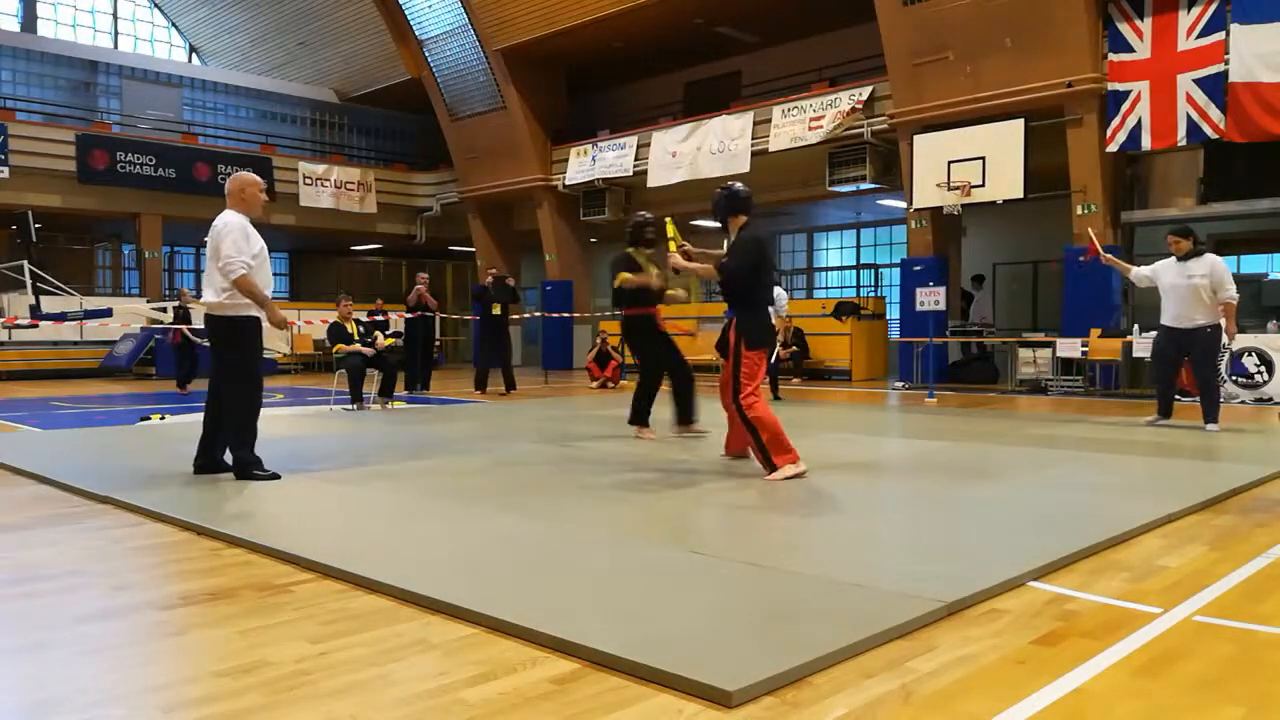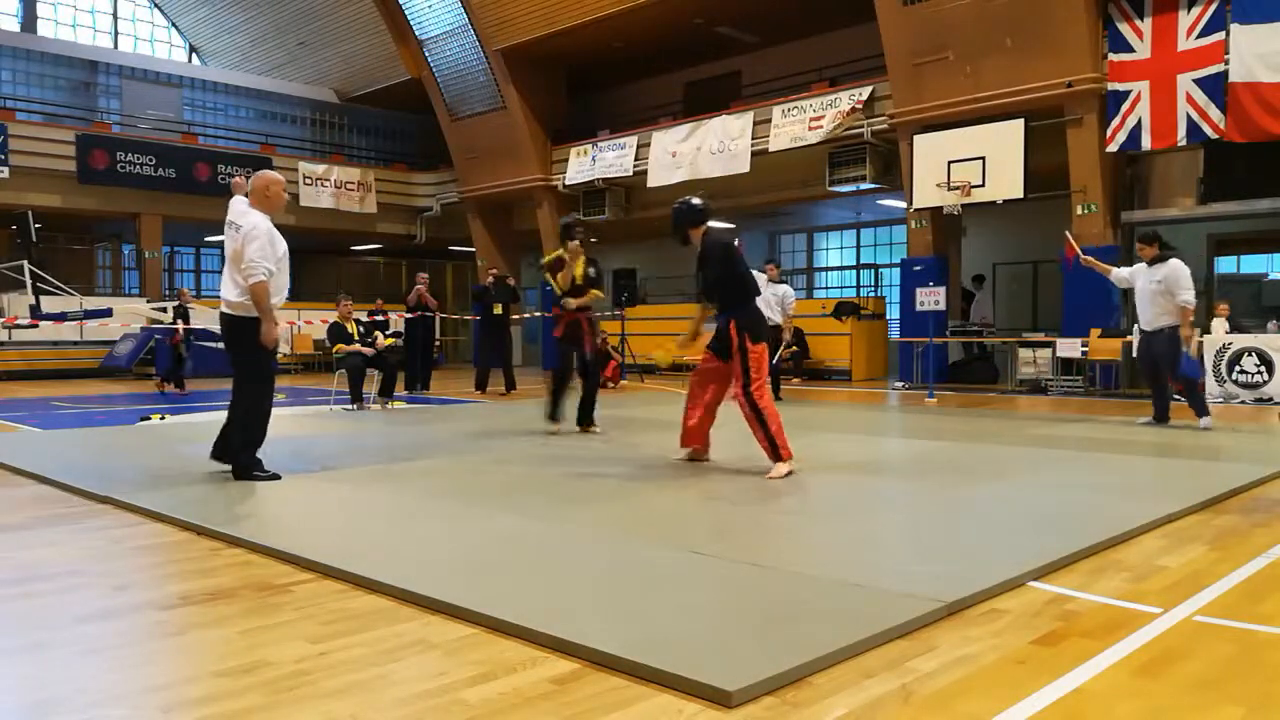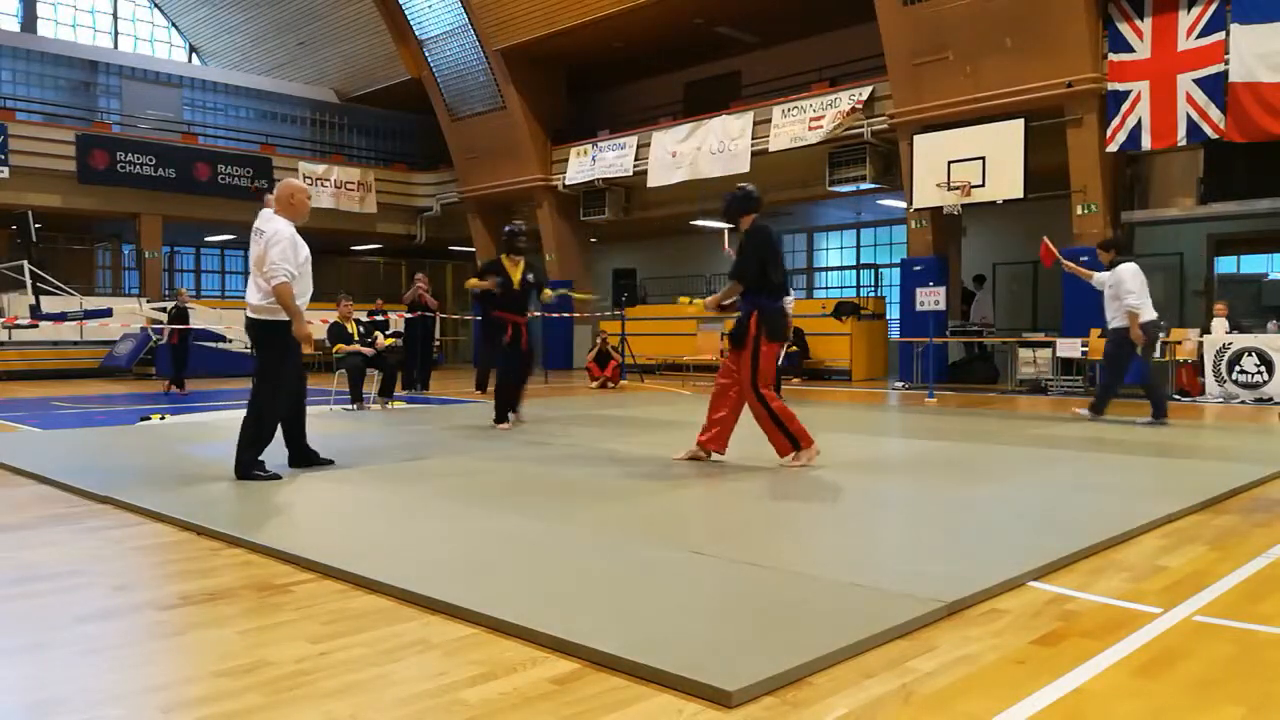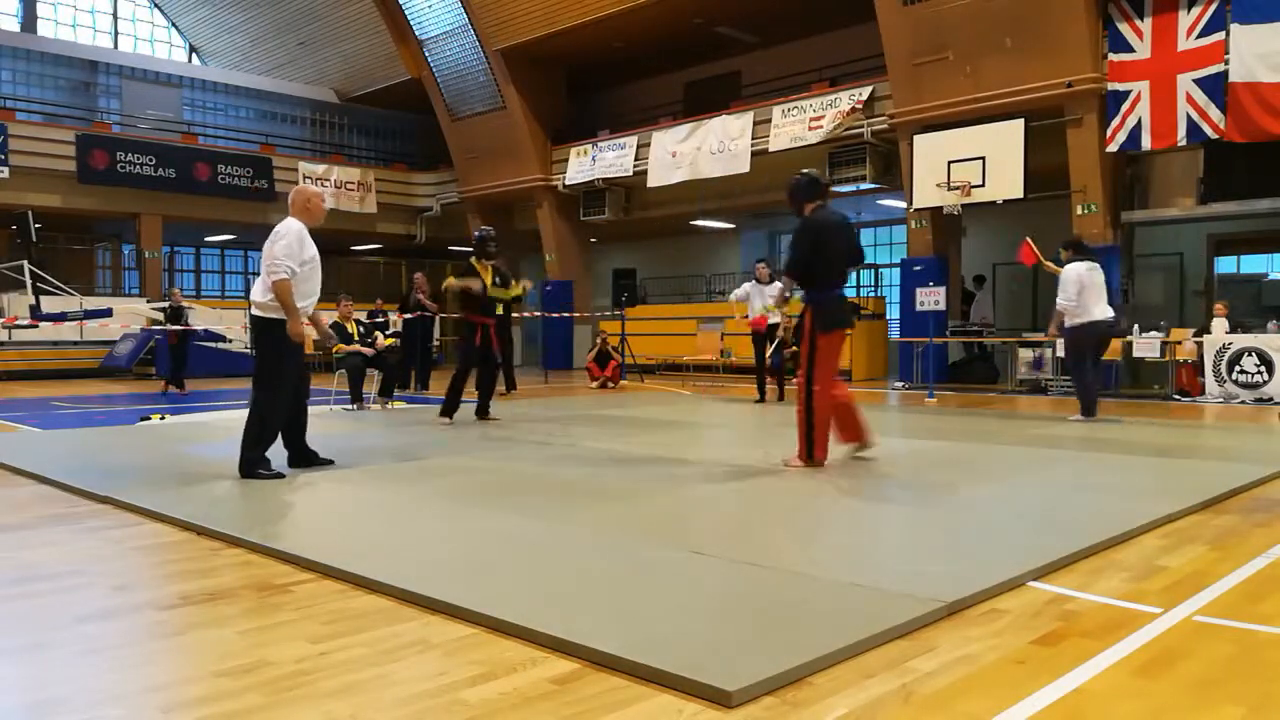
dt=0.4s
person 1, frame 1
left shoulder: (230, 222)
right shoulder: (235, 224)
right elbow: (238, 273)
right wrist: (269, 307)
left hip: (225, 318)
right hip: (236, 319)
left knee: (223, 390)
right knee: (245, 390)
left ankle: (208, 457)
right ankle: (245, 462)
person 1, frame 2
left shoulder: (239, 212)
right shoulder: (260, 227)
left elbow: (239, 198)
right elbow: (256, 278)
left wrist: (239, 188)
right wrist: (269, 322)
left hip: (238, 317)
right hip: (250, 320)
left knee: (249, 388)
right knee: (256, 389)
left ankle: (229, 449)
right ankle: (245, 463)
person 1, frame 3
left shoulder: (266, 222)
right shoulder: (283, 232)
right elbow: (280, 281)
left wrist: (270, 205)
right wrist: (298, 321)
left hip: (273, 322)
right hip: (273, 323)
left knee: (292, 388)
right knee: (270, 393)
left ankle: (300, 452)
right ankle: (248, 462)
person 1, frame 4
left shoulder: (299, 234)
right shoulder: (292, 230)
right elbow: (279, 276)
left wrist: (317, 321)
right wrist: (293, 319)
left hip: (285, 324)
right hip: (273, 323)
left knee: (296, 388)
right knee: (272, 392)
left ankle: (299, 452)
right ankle: (252, 460)
person 2, frame 1
left shoulder: (750, 239)
right shoulder: (748, 238)
left elbow: (723, 273)
right elbow: (731, 259)
left wrist: (684, 266)
right wrist: (697, 253)
left hip: (747, 327)
right hip: (747, 324)
left knee: (745, 396)
right knee: (731, 386)
left ankle: (787, 461)
right ankle: (738, 444)
person 2, frame 2
left shoulder: (717, 245)
right shoulder: (708, 247)
left elbow: (714, 299)
left wrist: (692, 332)
right wrist: (698, 329)
left hip: (744, 326)
right hip: (730, 326)
left knee: (751, 391)
right knee: (702, 383)
left ankle: (781, 457)
right ankle: (697, 446)
person 2, frame 3
left shoulder: (754, 235)
right shoulder: (762, 234)
left elbow: (742, 279)
left wrist: (717, 299)
right wrist: (727, 301)
left hip: (763, 320)
right hip: (761, 318)
left knee: (758, 387)
right knee: (728, 382)
left ankle: (802, 446)
right ankle: (706, 445)
person 2, frame 4
left shoulder: (810, 224)
right shoulder: (842, 221)
left elbow: (793, 270)
right elbow: (855, 259)
left wrist: (780, 296)
left hip: (820, 310)
right hip: (838, 306)
left knee: (812, 380)
right knee: (826, 377)
left ankle: (811, 454)
right ankle: (856, 435)
person 3, frame 1
left shoulder: (651, 263)
right shoulder: (623, 260)
left elbow: (661, 294)
right elbow: (622, 280)
left wrist: (676, 295)
right wrist: (647, 279)
left hip: (652, 322)
right hip: (635, 322)
left knee: (680, 369)
right knee: (652, 372)
left ankle: (685, 422)
right ankle: (640, 423)
person 3, frame 2
left shoulder: (592, 264)
right shoulder: (556, 262)
left elbow: (596, 294)
right elbow: (562, 285)
left wrist: (578, 301)
right wrist: (570, 259)
left hip: (585, 323)
right hip: (563, 323)
left knee: (591, 373)
right knee: (562, 369)
left ankle: (586, 421)
right ankle: (554, 417)
person 3, frame 3
left shoulder: (531, 269)
right shoulder: (493, 266)
left elbow: (544, 291)
right elbow: (470, 283)
left wrist: (548, 295)
right wrist: (483, 285)
left hip: (521, 326)
right hip: (501, 324)
left knee: (523, 368)
right knee: (506, 369)
left ankle: (512, 407)
right ankle: (501, 417)
person 3, frame 4
left shoulder: (497, 271)
right shoulder: (467, 270)
left elbow: (511, 290)
right elbow: (448, 284)
left wrist: (522, 285)
right wrist: (467, 283)
left hip: (489, 328)
right hip: (470, 326)
left knee: (490, 369)
right knee: (465, 367)
left ankle: (483, 410)
right ankle: (447, 412)
person 4, frame 1
left shoulder: (1212, 262)
right shoulder: (1164, 266)
left elbow: (1228, 295)
right elbow: (1139, 275)
left wrist: (1230, 323)
right wrist: (1114, 262)
left hip: (1203, 330)
right hip: (1170, 329)
left knee: (1206, 376)
right knee: (1162, 371)
left ankle: (1211, 420)
right ankle: (1163, 413)
person 4, frame 2
left shoulder: (1174, 267)
right shoulder: (1142, 269)
left elbow: (1186, 299)
right elbow: (1119, 276)
left wrist: (1185, 327)
right wrist: (1094, 264)
left hip: (1171, 329)
right hip: (1149, 331)
left knee: (1178, 372)
right knee: (1152, 375)
left ankle: (1203, 413)
right ankle: (1160, 415)
person 4, frame 3
left shoulder: (1123, 271)
right shoulder: (1122, 270)
left elbow: (1132, 302)
right elbow: (1098, 279)
left wrist: (1134, 329)
right wrist: (1074, 269)
left hip: (1132, 329)
right hip: (1146, 326)
left knee: (1111, 370)
right knee: (1146, 371)
left ankle: (1095, 410)
right ankle: (1159, 413)
person 4, frame 4
left shoulder: (1071, 269)
right shoulder: (1095, 267)
left elbow: (1065, 302)
left wrist: (1054, 325)
left hip: (1082, 327)
right hip: (1105, 323)
left knee: (1081, 369)
right knee: (1090, 367)
left ankle: (1088, 411)
right ankle: (1090, 407)
